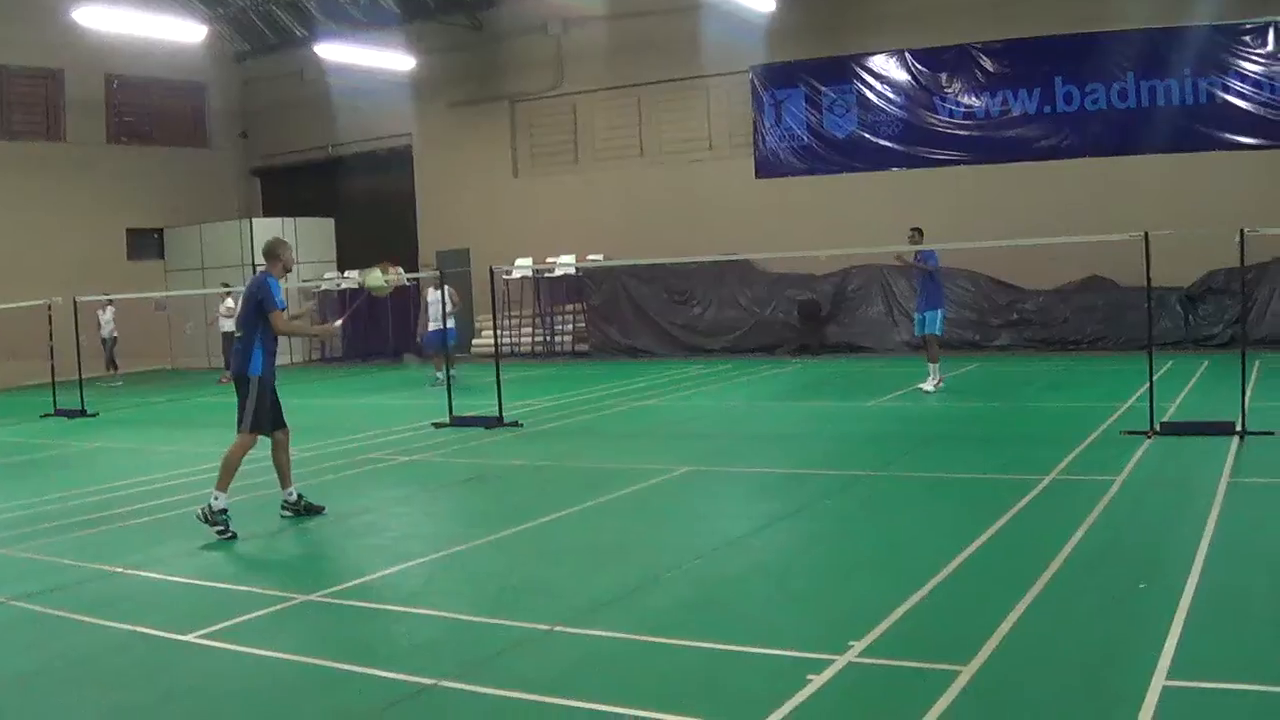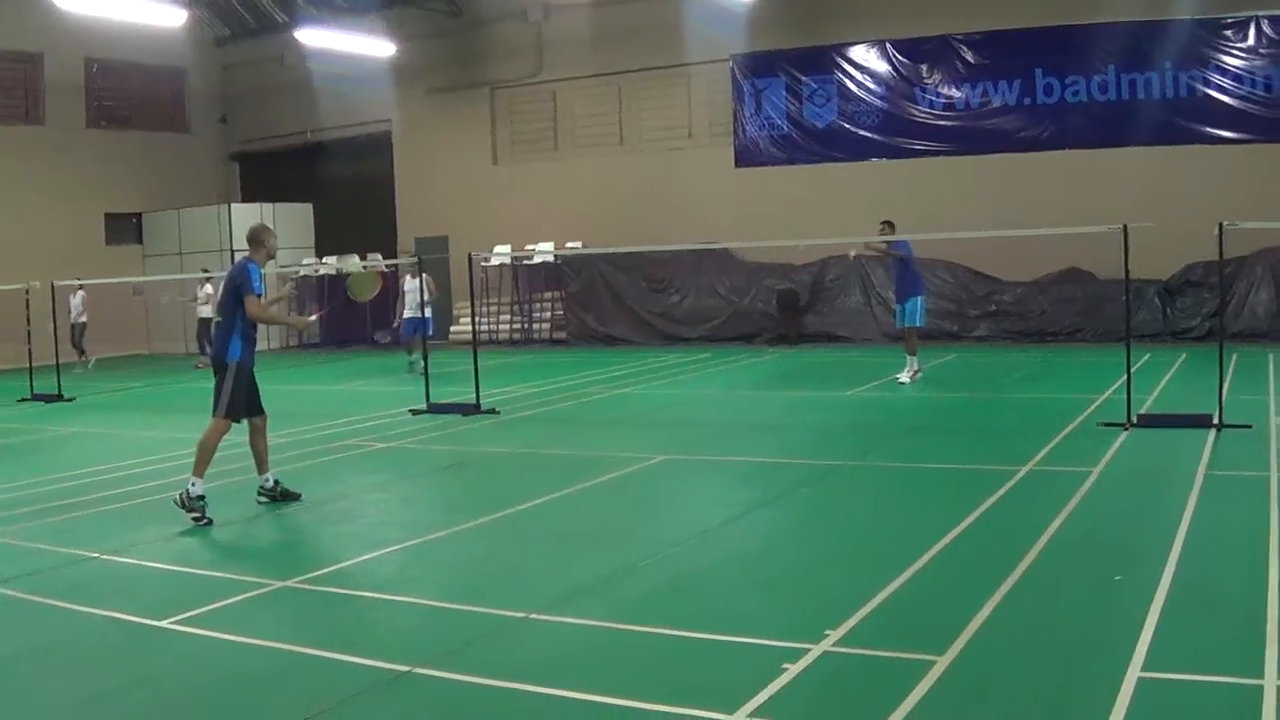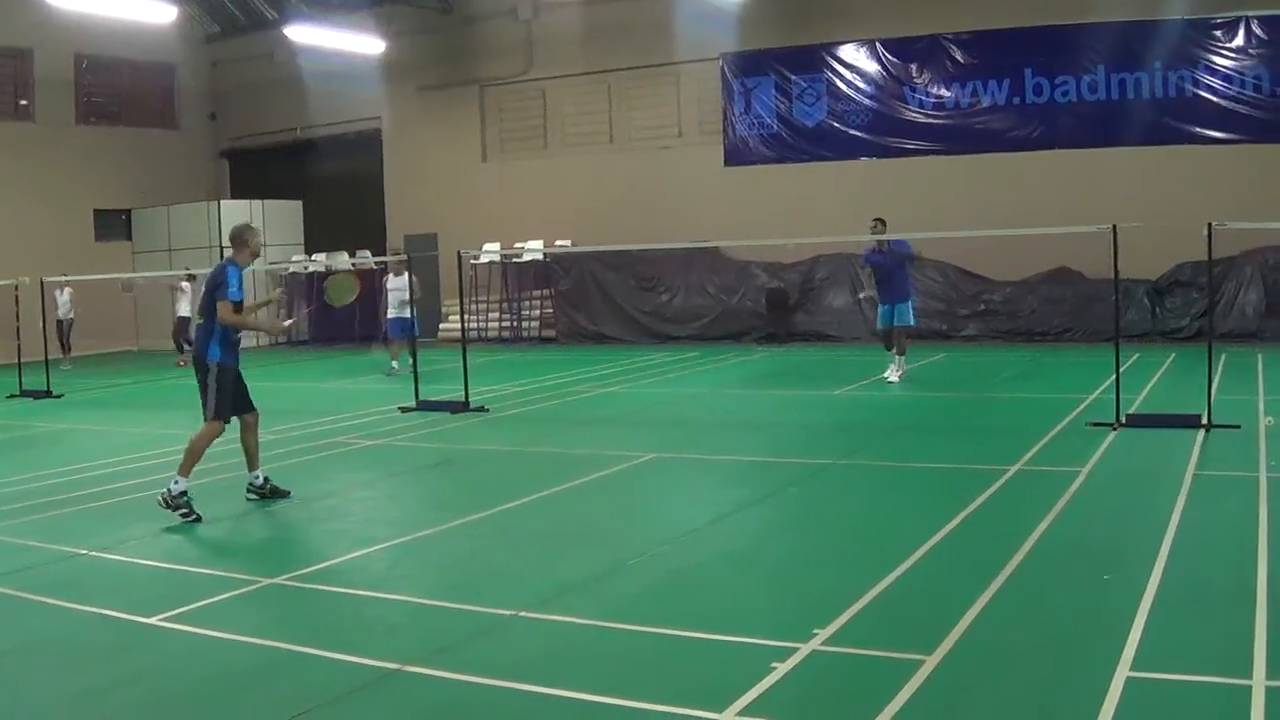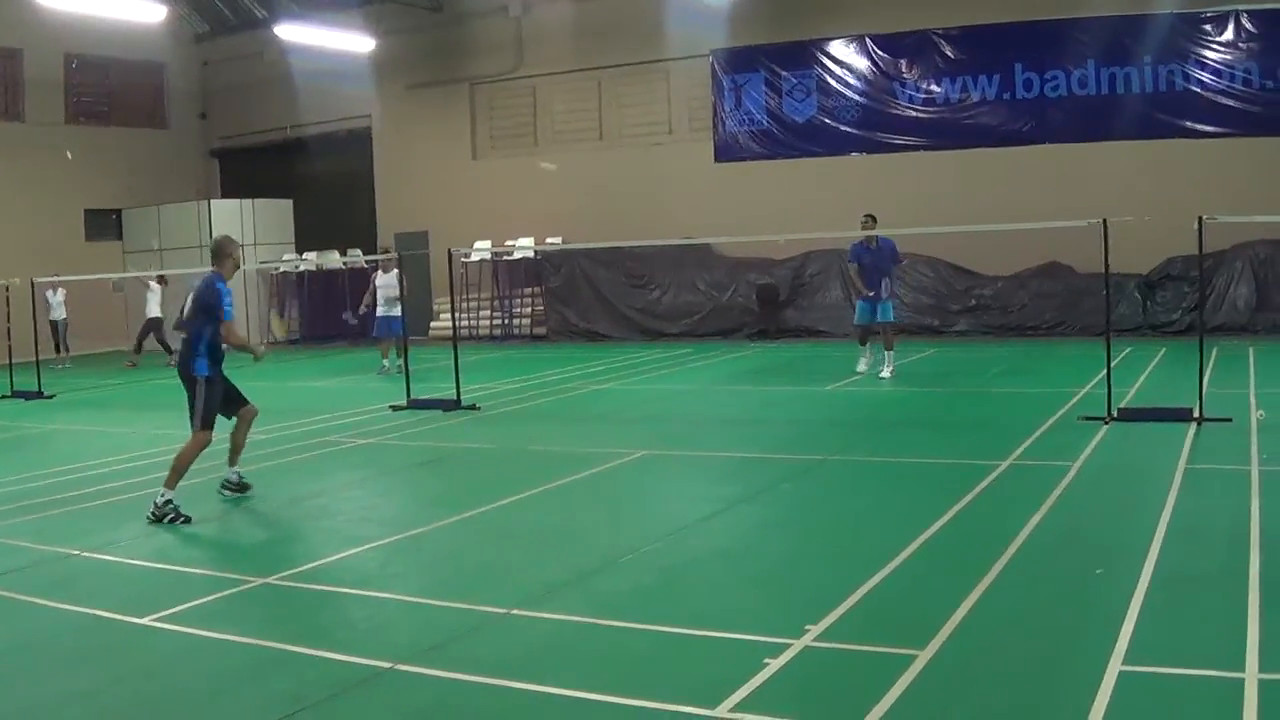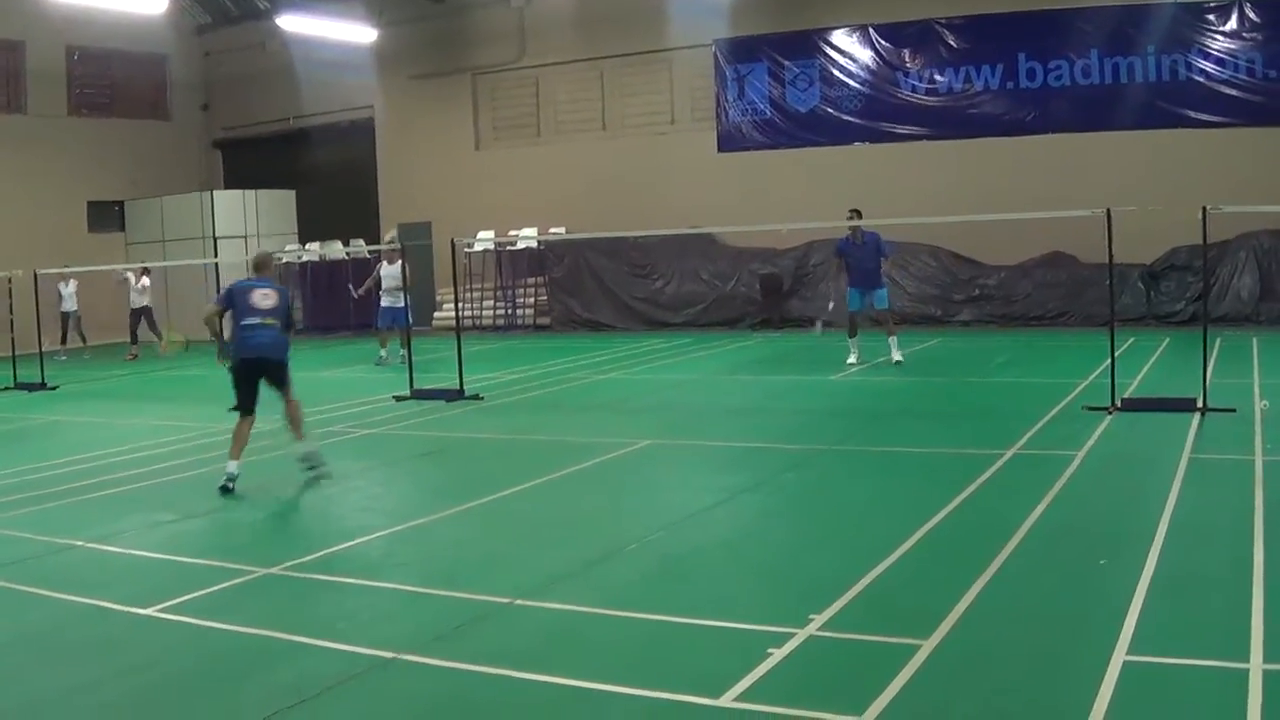
dt=0.4s
person 1, frame 1
left shoulder: (262, 283)
right shoulder: (267, 283)
right elbow: (280, 326)
left wrist: (298, 314)
right wrist: (318, 330)
left hip: (259, 371)
right hip: (253, 371)
left knee: (280, 433)
right knee: (247, 437)
left ankle: (290, 499)
right ankle: (215, 506)
person 1, frame 2
left shoulder: (245, 268)
right shoulder: (249, 268)
right elbow: (253, 312)
left wrist: (277, 298)
right wrist: (291, 321)
left hip: (239, 356)
right hip: (232, 356)
left knee: (258, 419)
right knee: (221, 422)
left ankle: (267, 485)
right ankle: (192, 492)
person 1, frame 3
left shoulder: (233, 272)
right shoulder: (228, 272)
right elbow: (224, 317)
left wrist: (265, 302)
right wrist: (264, 326)
left hip: (226, 359)
right hip: (213, 358)
left knee: (250, 418)
right knee: (214, 426)
left ankle: (257, 482)
right ankle: (174, 491)
person 1, frame 4
left shoulder: (207, 284)
right shoulder: (219, 288)
left elbow: (184, 324)
right elbow: (229, 337)
right wrist: (255, 350)
left hip: (206, 368)
right hip: (200, 370)
left knee: (247, 412)
right knee: (201, 437)
left ankle: (231, 477)
right ankle: (162, 502)
person 1, frame 5
left shoulder: (236, 288)
right shoulder: (280, 292)
left elbow: (210, 317)
right elbow: (288, 332)
left wrist: (221, 344)
left hip: (242, 355)
right hip: (275, 352)
left knee: (246, 416)
right knee: (289, 399)
left ankle: (231, 471)
right ankle: (305, 451)
